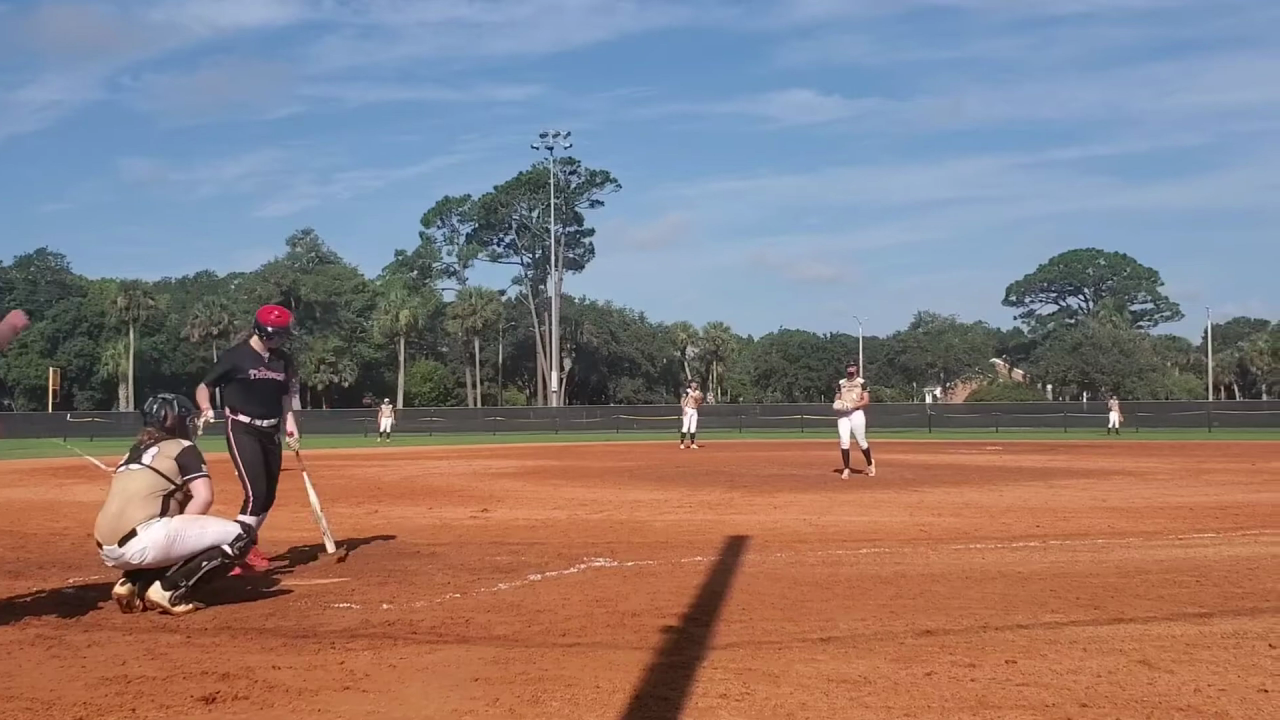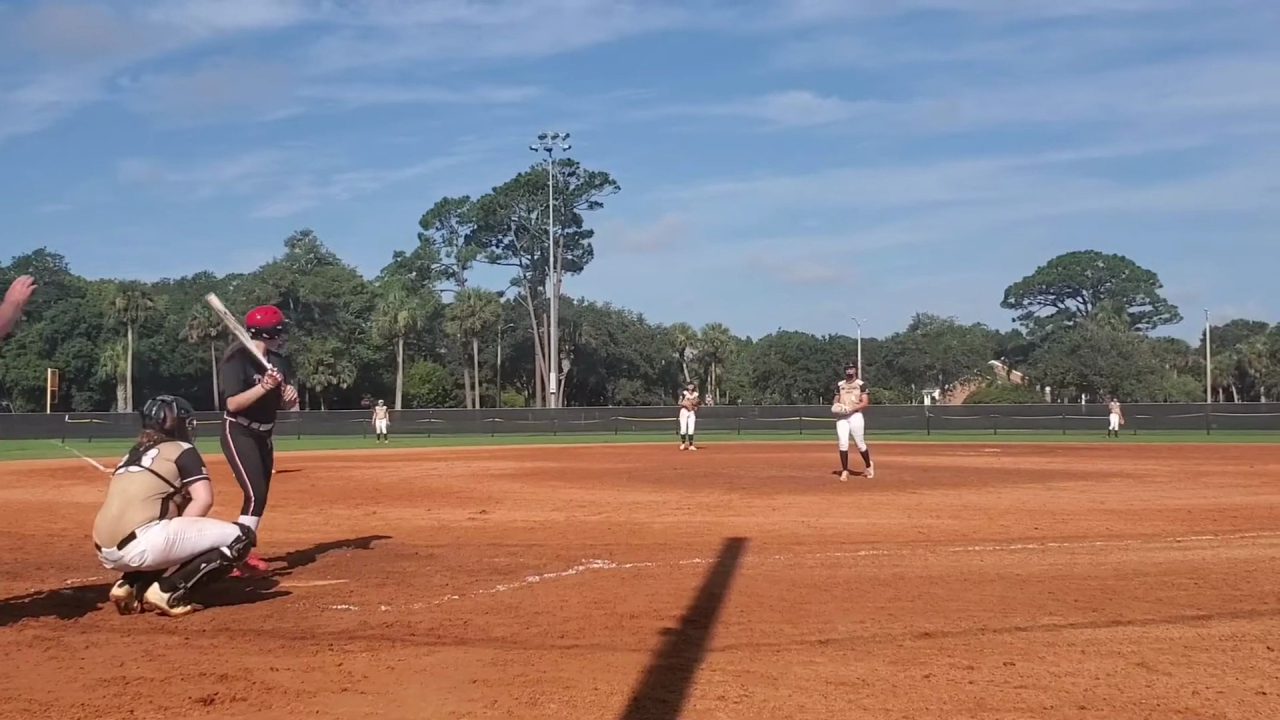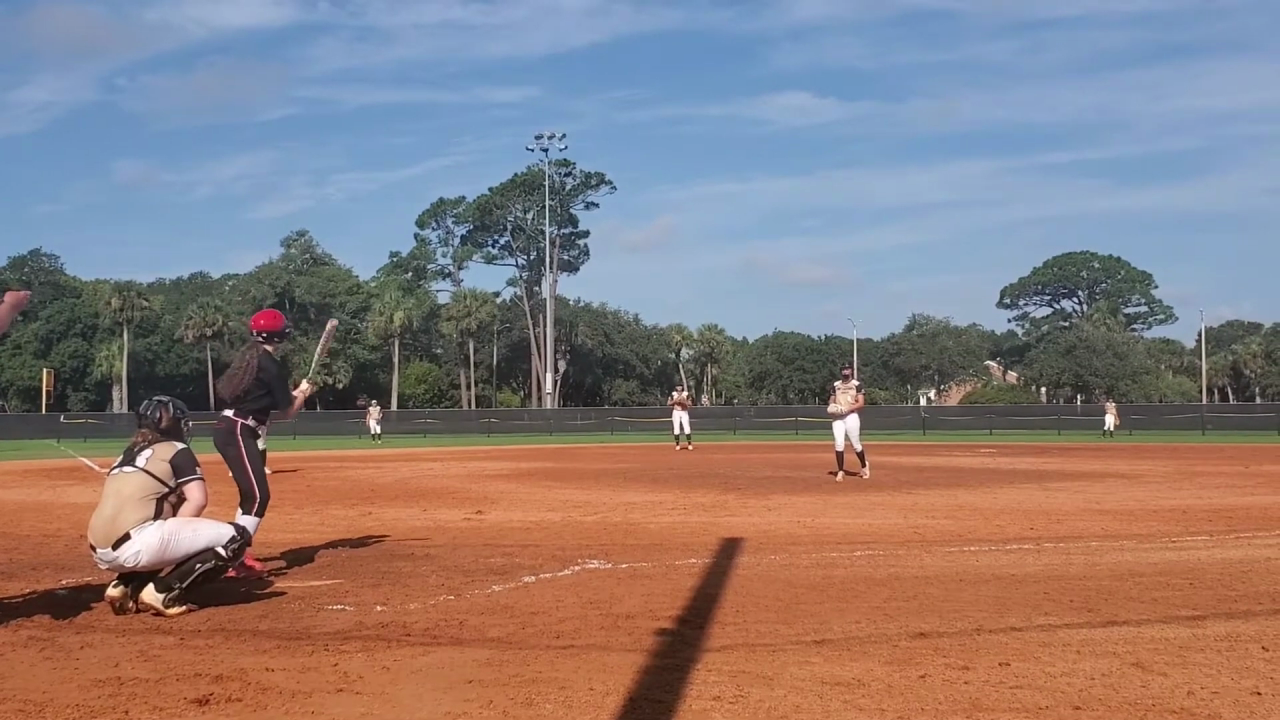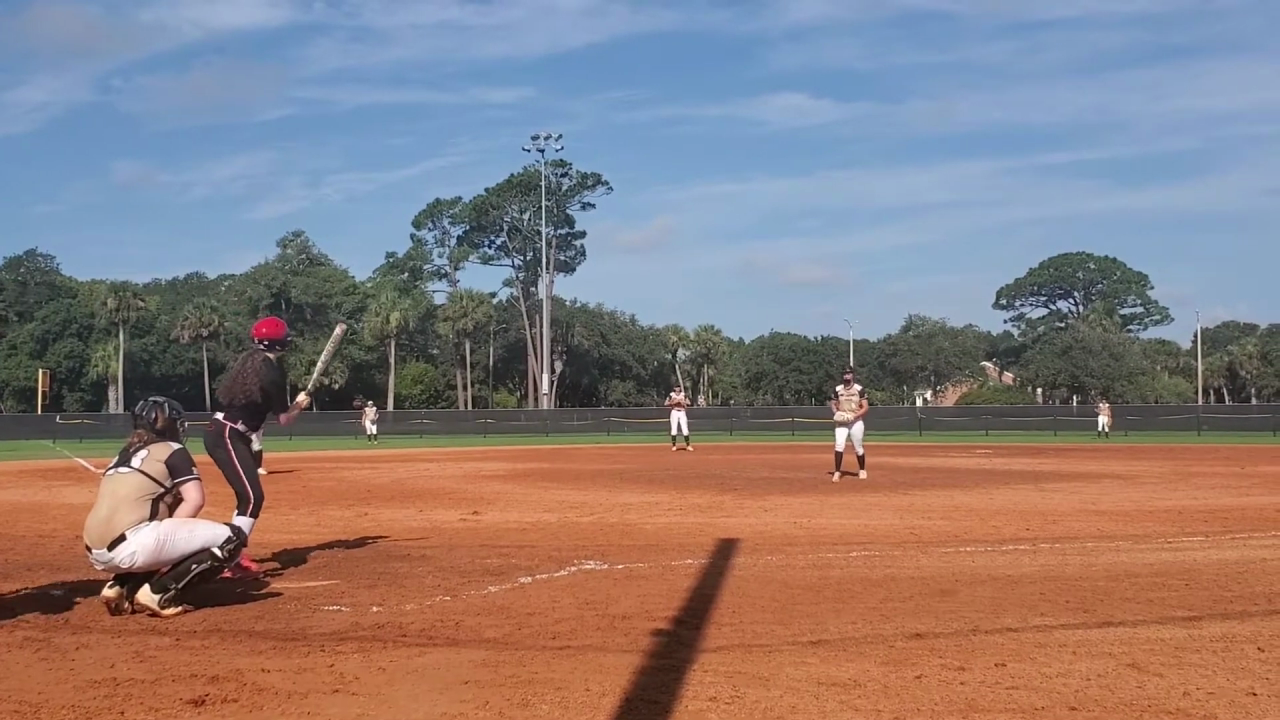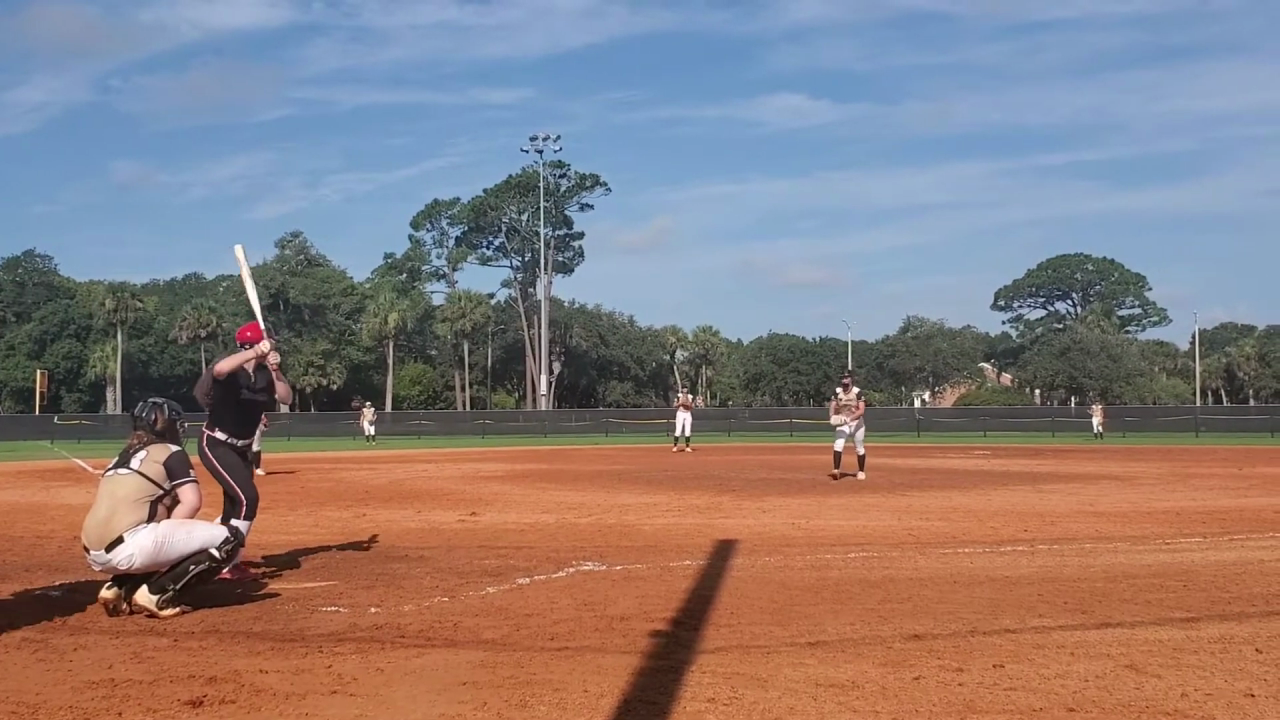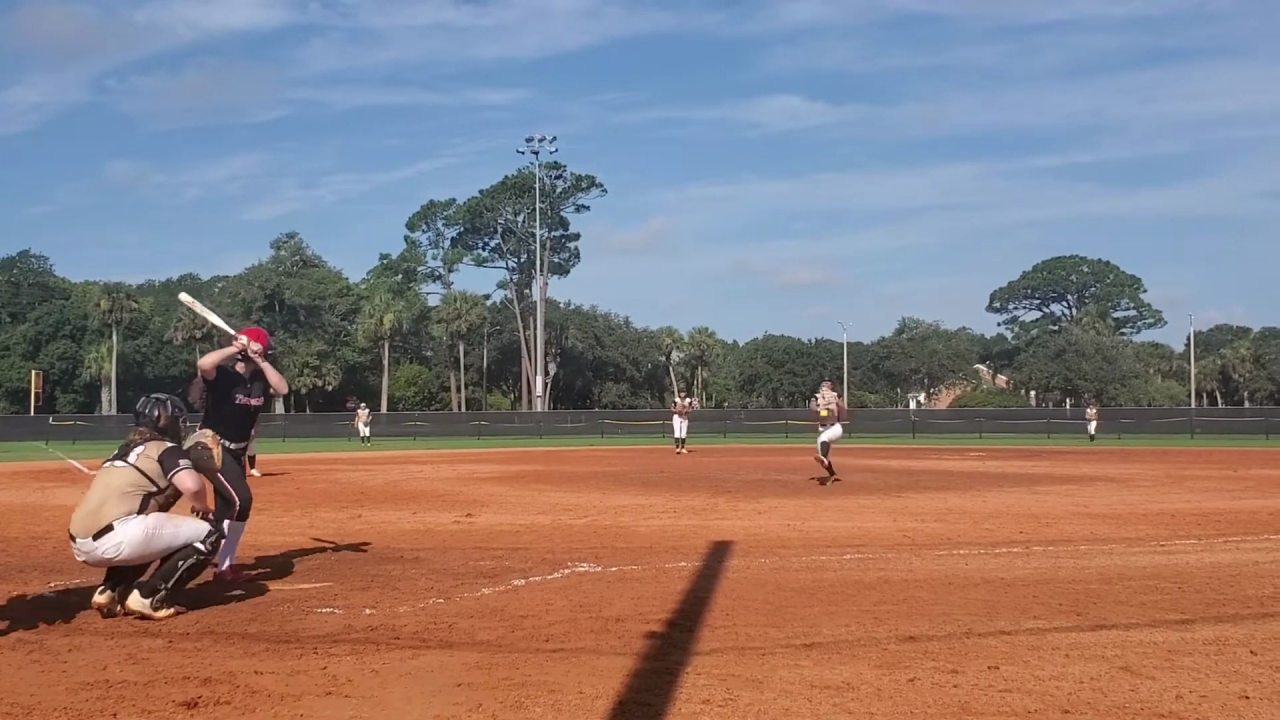
dt=0.5s
person 1, frame 1
left shoulder: (283, 359)
right shoulder: (236, 355)
right elbow: (204, 387)
left wrist: (292, 427)
right wrist: (206, 409)
left hip: (271, 433)
right hip: (242, 431)
left knee: (268, 495)
right knee: (255, 493)
left ankle: (247, 547)
person 1, frame 2
left shoulder: (277, 360)
right shoulder: (237, 360)
left elbow: (287, 401)
right elbow: (231, 404)
left wrist: (290, 394)
right wrist: (264, 387)
left hip: (263, 435)
right hip: (238, 433)
left knee: (260, 495)
right knee: (255, 495)
person 1, frame 3
left shoulder: (251, 357)
right shoulder: (271, 365)
right elbow: (287, 412)
left wrist: (296, 393)
right wrist: (302, 394)
left hip: (233, 430)
right hip: (237, 433)
left knee: (251, 495)
right knee: (258, 496)
right ankle: (235, 560)
person 1, frame 4
left shoulder: (249, 363)
right shoulder: (273, 372)
right elbow: (283, 419)
left wrist: (294, 405)
right wrist: (299, 404)
left hip: (225, 434)
right hip: (226, 436)
left knee: (248, 496)
right knee: (253, 497)
right ankle: (230, 562)
person 1, frame 5
left shoulder: (263, 375)
right shoulder: (231, 373)
left elbow: (285, 399)
right elbow: (218, 368)
left wrist: (275, 369)
right wrist: (255, 352)
left hip: (242, 448)
right hip: (216, 445)
left knee: (234, 507)
right knee: (247, 498)
right ankle: (230, 565)
person 1, frame 6
left shoulder: (259, 378)
right shoulder: (223, 374)
left elbow: (283, 389)
right elbow: (203, 364)
left wrist: (259, 360)
right wrist: (235, 347)
left hip: (237, 451)
right hip: (210, 446)
left knee: (227, 512)
right knee: (241, 500)
right ankle: (224, 567)
person 2, frame 1
left shoulder: (135, 451)
right shoulder: (182, 447)
right elbow: (204, 497)
right wrist: (180, 534)
left hip: (108, 548)
right hip: (141, 540)
right knee: (241, 534)
left ankle: (133, 585)
right ankle: (169, 590)
person 2, frame 2
left shoulder: (134, 453)
right shoulder: (182, 450)
right elbow: (203, 499)
right wrist: (178, 535)
left hip: (107, 551)
right hip: (140, 544)
right knee: (240, 537)
left ankle: (130, 585)
right ankle: (167, 591)
person 2, frame 3
left shoulder: (129, 453)
right shoulder: (176, 450)
right elbow: (197, 500)
right wrist: (173, 535)
left hip: (101, 552)
right hip: (134, 544)
right knee: (235, 537)
left ankle: (124, 586)
right ankle: (162, 592)
person 2, frame 4
left shoulder: (125, 453)
right shoulder: (172, 450)
right elbow: (195, 499)
right wrist: (168, 537)
left hip: (97, 552)
right hip: (129, 546)
right knee: (231, 538)
left ankle: (120, 587)
right ankle: (158, 593)
person 2, frame 5
left shoulder: (124, 456)
right shoulder: (171, 452)
right elbow: (191, 503)
right wrist: (168, 535)
left hip: (96, 553)
right hip: (128, 547)
right knee: (229, 538)
left ankle: (117, 589)
right ankle: (157, 594)
person 2, frame 6
left shoulder: (126, 449)
right shoulder: (167, 449)
right elbow: (192, 485)
right wrist: (202, 505)
left hip: (81, 544)
right hip: (113, 538)
left knee: (154, 530)
right knee: (208, 533)
left ankle: (110, 592)
right ankle: (149, 598)
